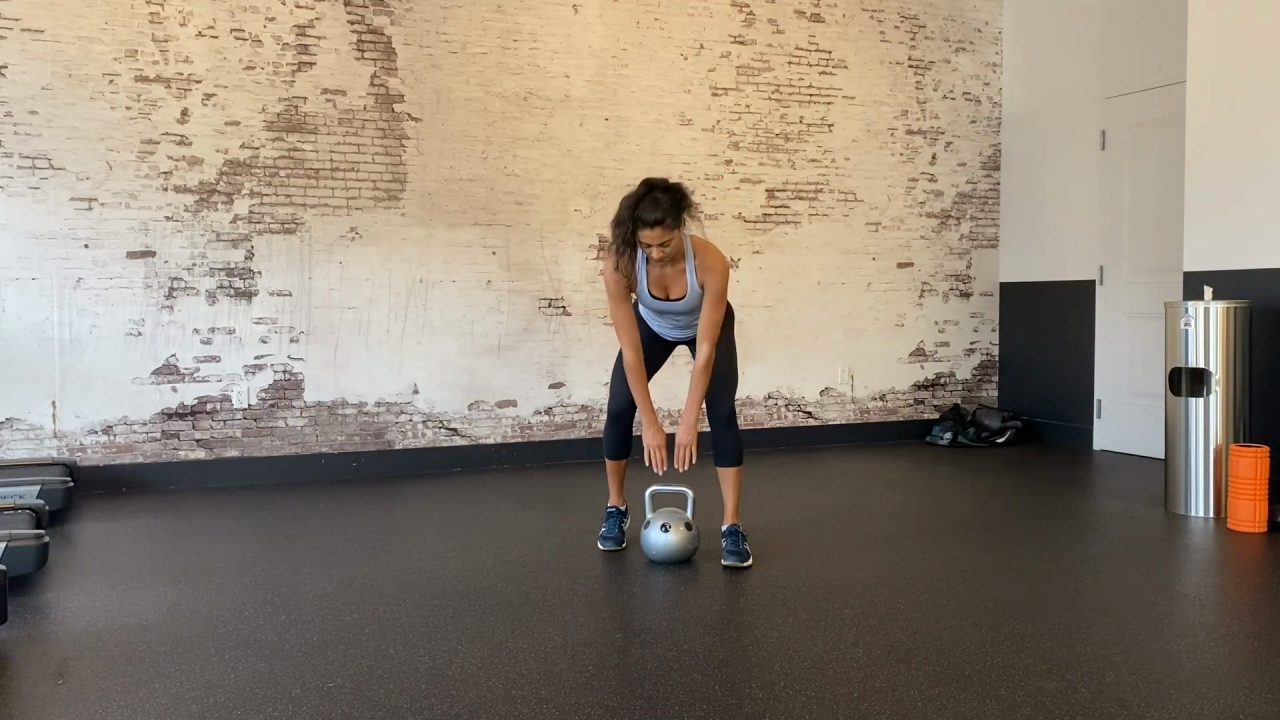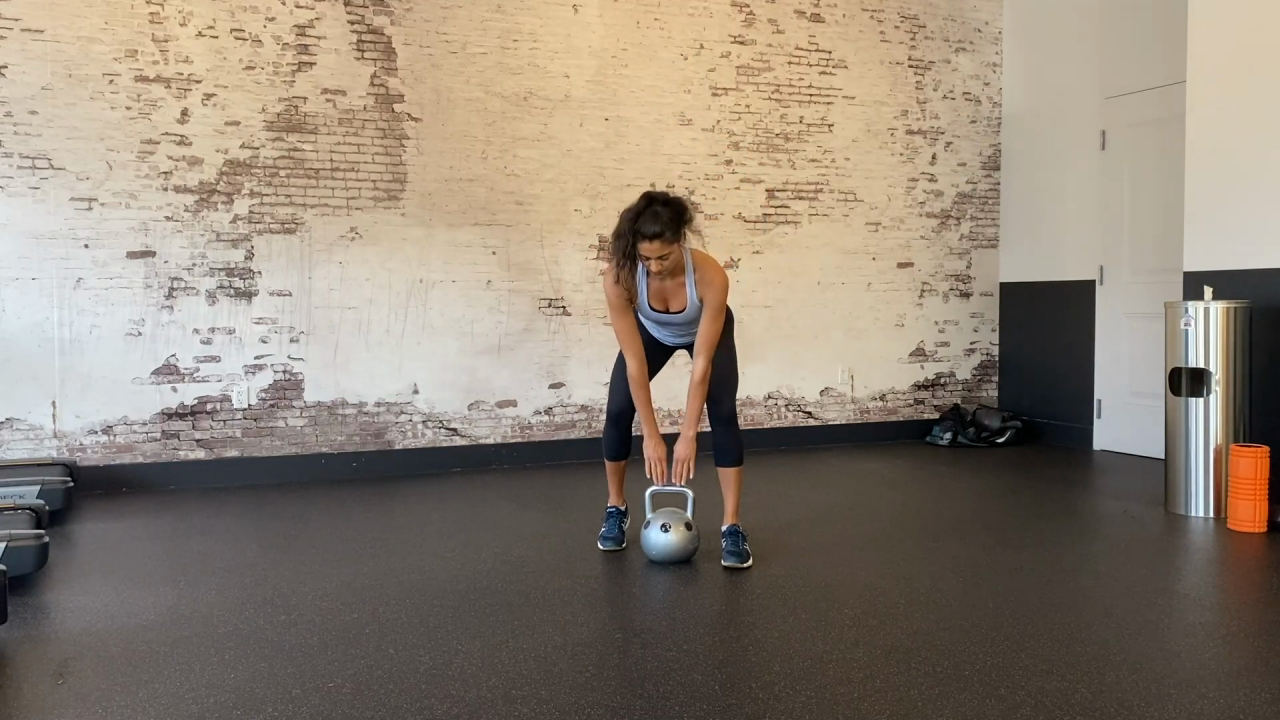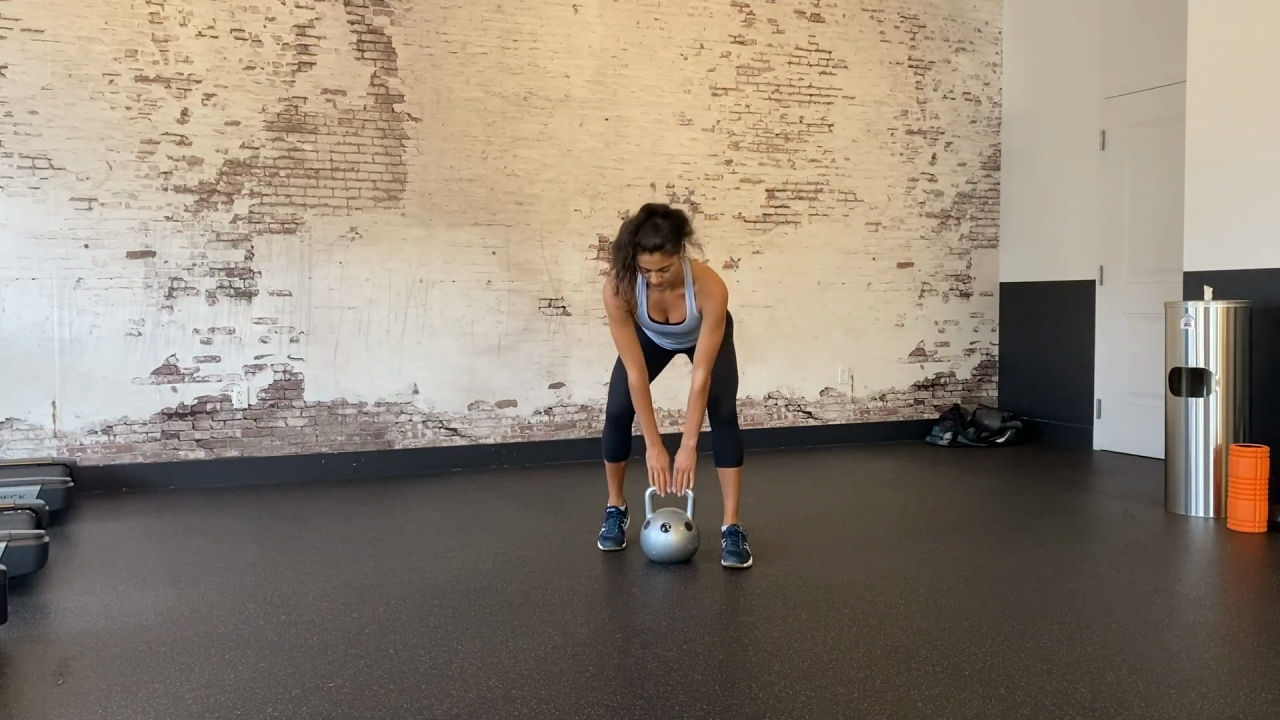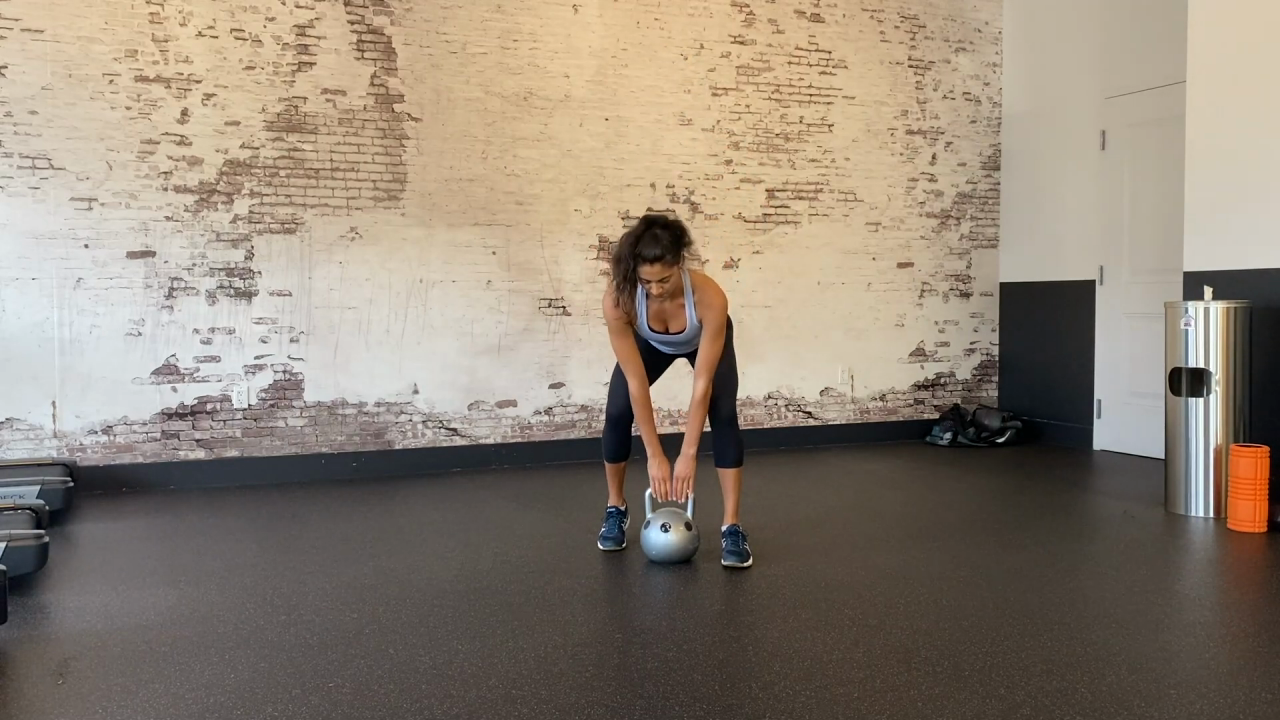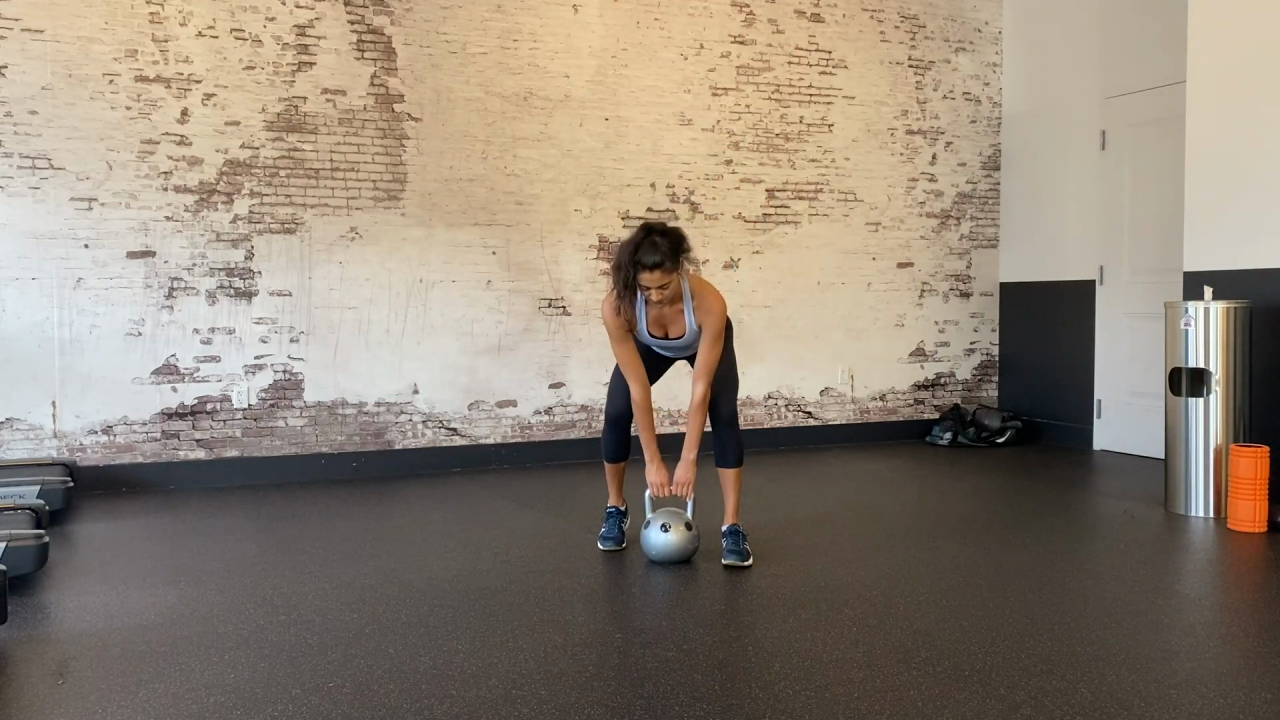
dt=0.1s
person 1, frame 1
left shoulder: (711, 262)
right shoulder: (620, 264)
left elbow: (706, 350)
right elbow: (631, 350)
left wrist: (688, 422)
right wrist: (650, 422)
left hip: (707, 329)
right hip: (652, 327)
left knee: (723, 412)
right knee: (619, 409)
left ankle: (732, 526)
right ankle: (616, 508)
person 1, frame 2
left shoulder: (710, 276)
right shoulder: (618, 278)
left elbow: (702, 365)
right elbow: (634, 363)
left wrist: (687, 436)
right wrist: (651, 436)
left hip: (707, 331)
right hip: (651, 333)
left knee: (723, 412)
right knee: (618, 410)
left ankle: (732, 526)
right ankle: (616, 508)
person 1, frame 3
left shoulder: (710, 288)
right shoulder: (618, 289)
left elbow: (701, 376)
right elbow: (635, 374)
left wrist: (688, 447)
right wrist: (653, 446)
left hip: (705, 337)
right hip: (651, 338)
left knee: (723, 413)
right knee: (617, 412)
left ankle: (732, 526)
right ankle: (616, 508)
person 1, frame 4
left shoulder: (710, 298)
right shoulder: (617, 300)
left elbow: (702, 386)
right elbow: (636, 385)
left wrist: (688, 455)
right wrist: (655, 455)
left hip: (703, 341)
right hip: (649, 343)
left knee: (723, 414)
right knee: (617, 414)
left ankle: (732, 527)
right ankle: (616, 508)
person 1, frame 5
left shoulder: (709, 303)
right shoulder: (617, 306)
left elbow: (701, 390)
right elbow: (638, 389)
left wrist: (688, 460)
right wrist: (653, 462)
left hip: (703, 344)
right hip: (649, 346)
left knee: (724, 415)
right knee: (616, 414)
left ankle: (732, 527)
right ankle: (616, 508)
